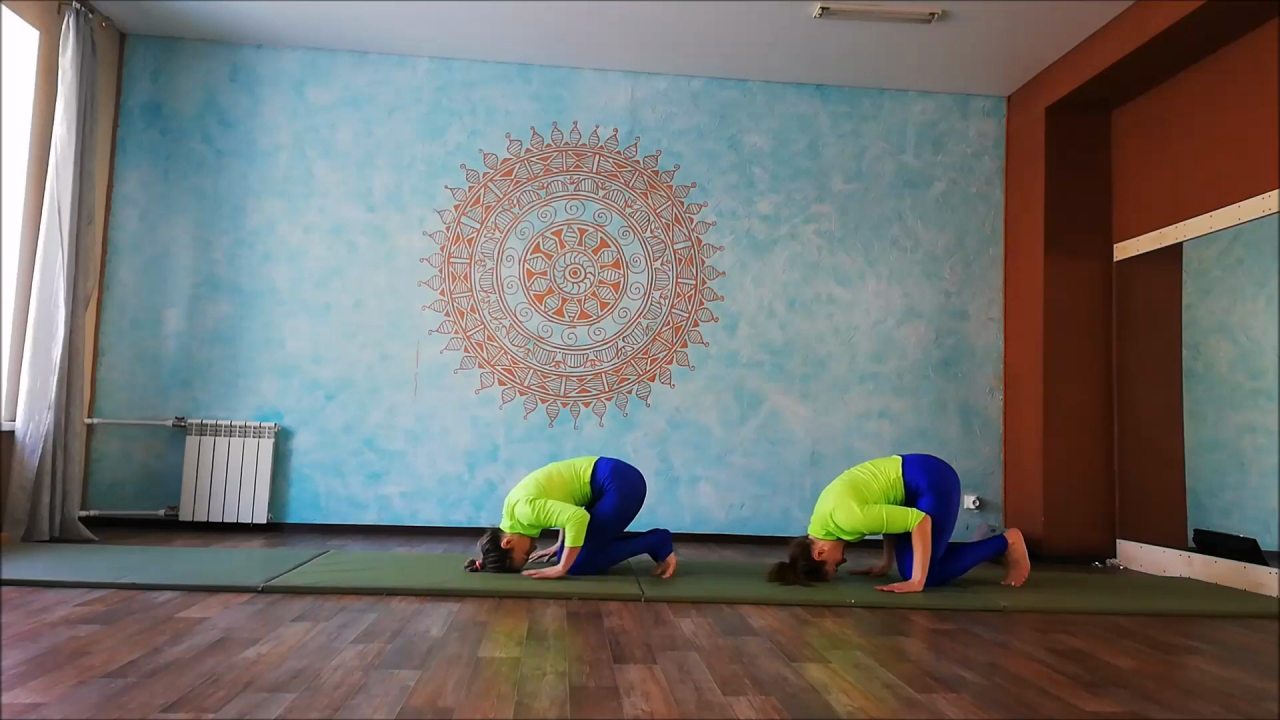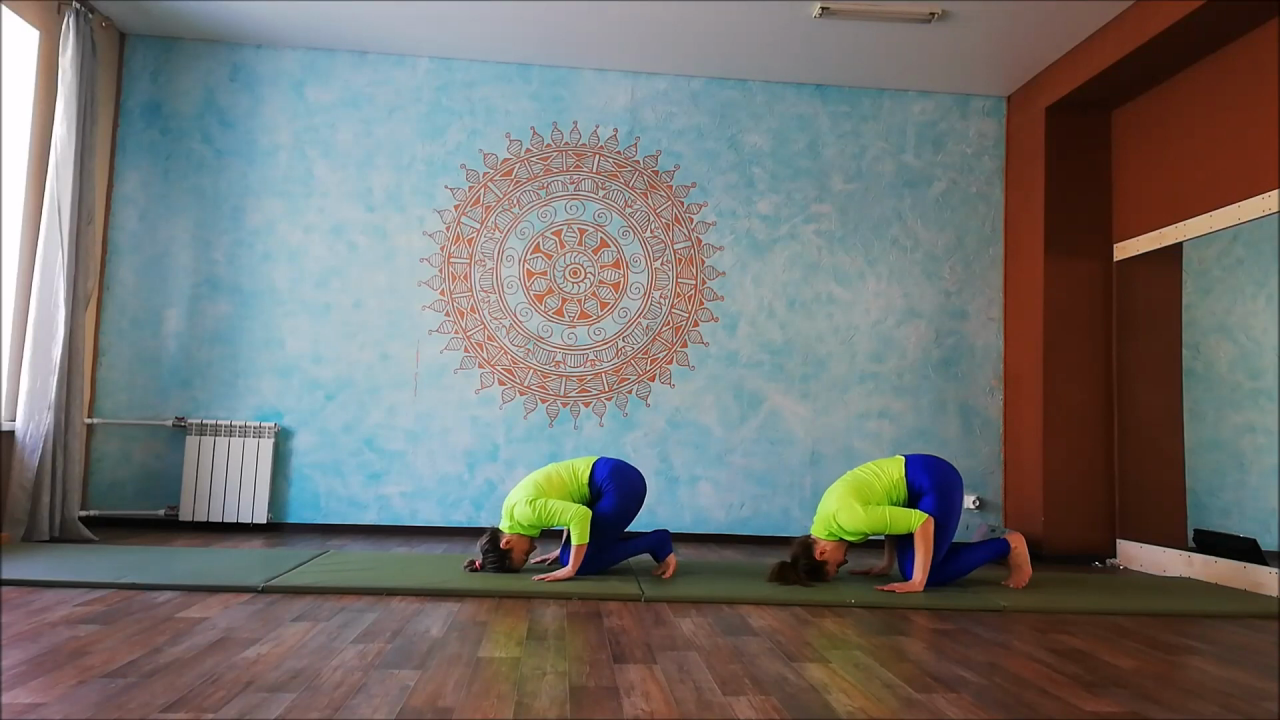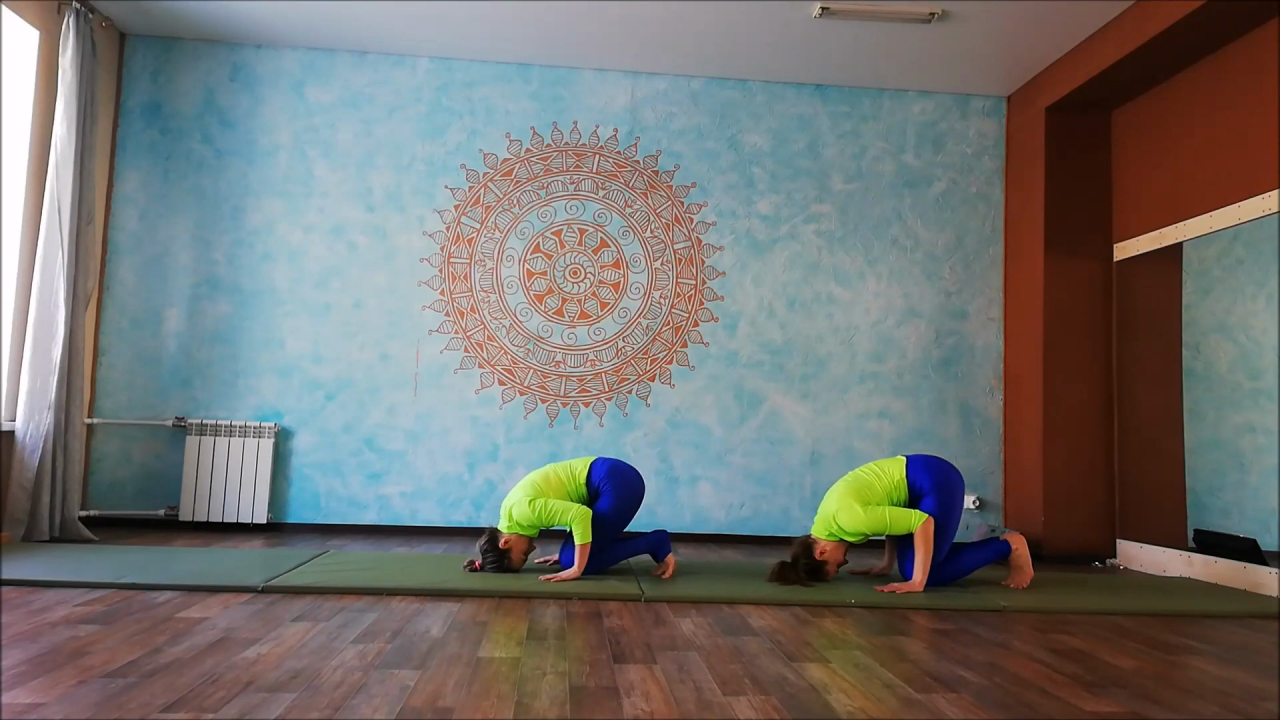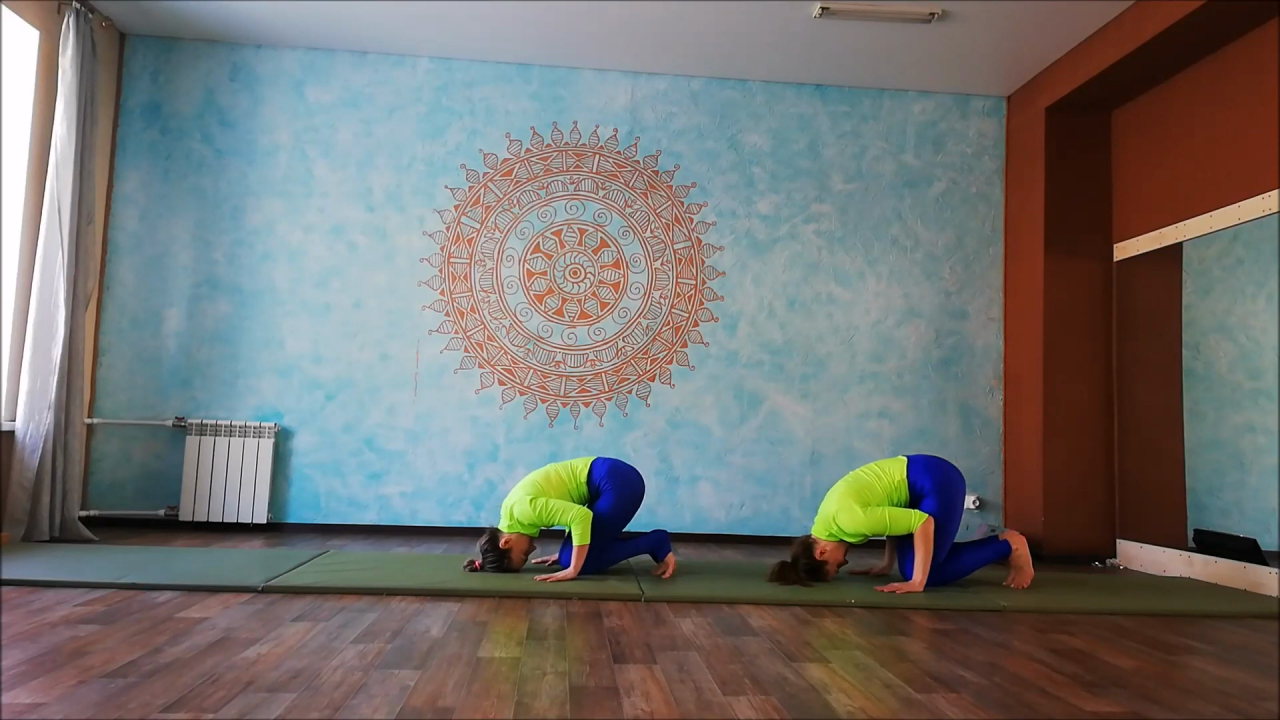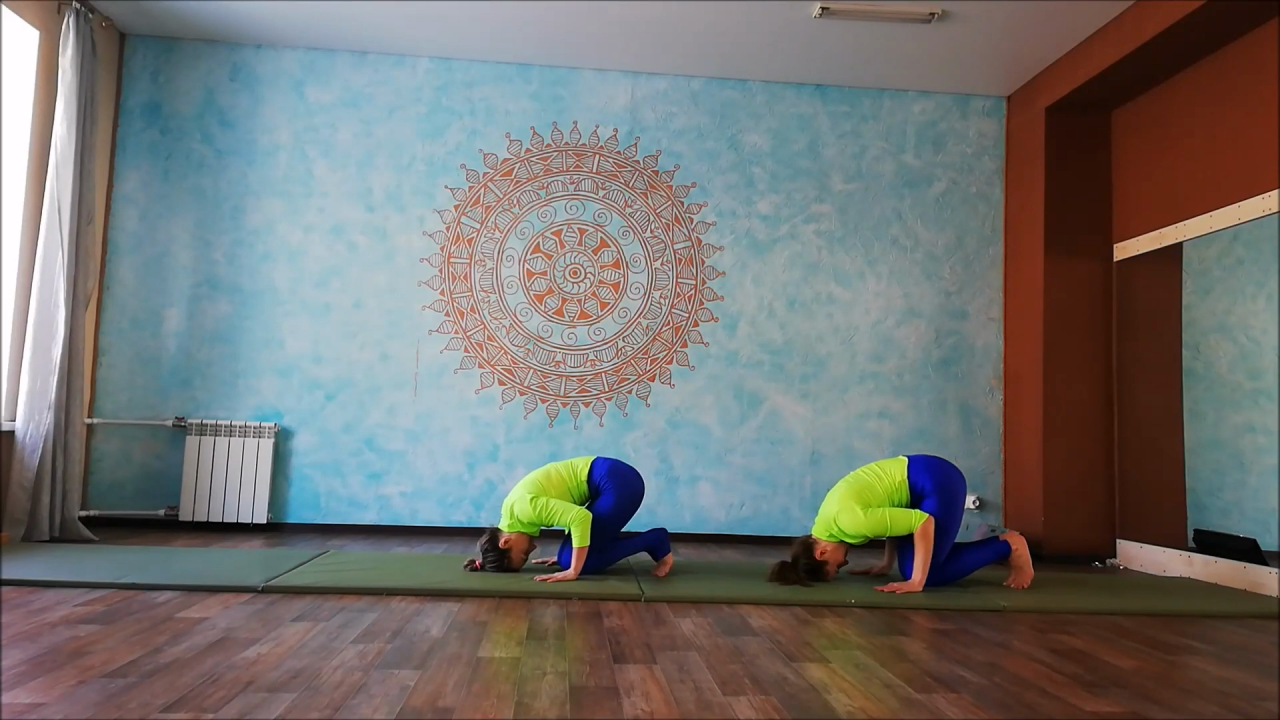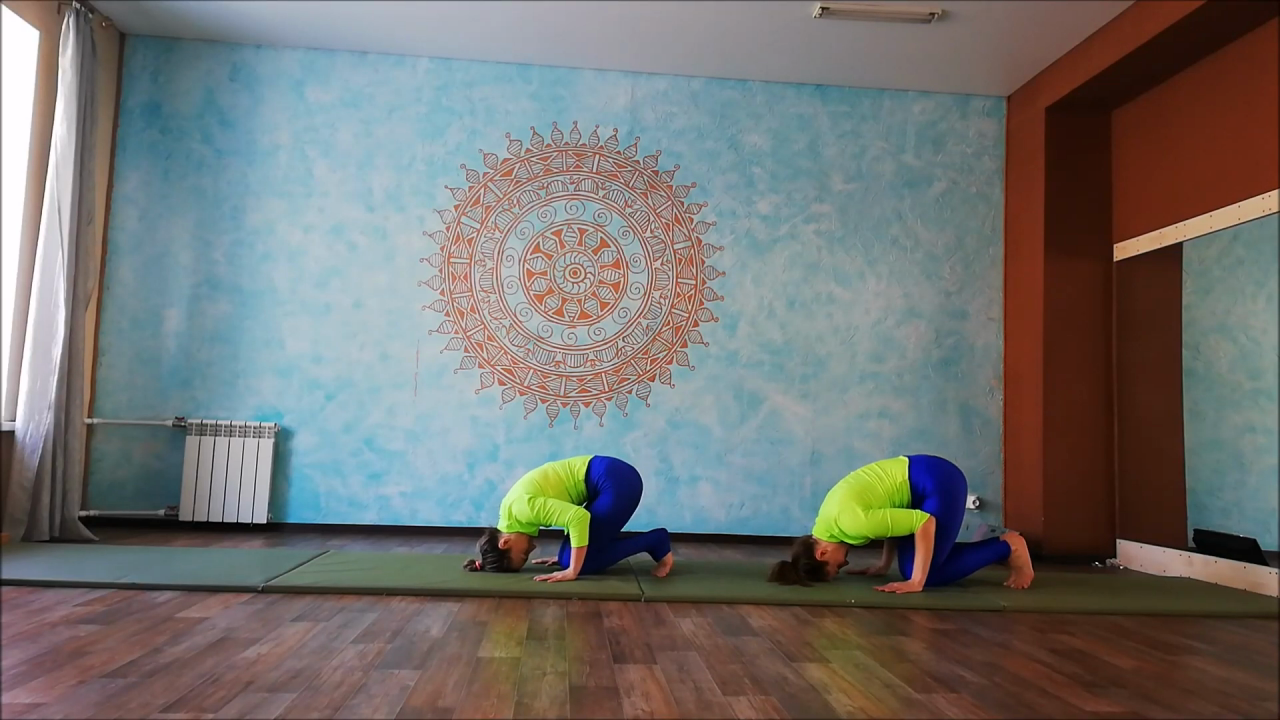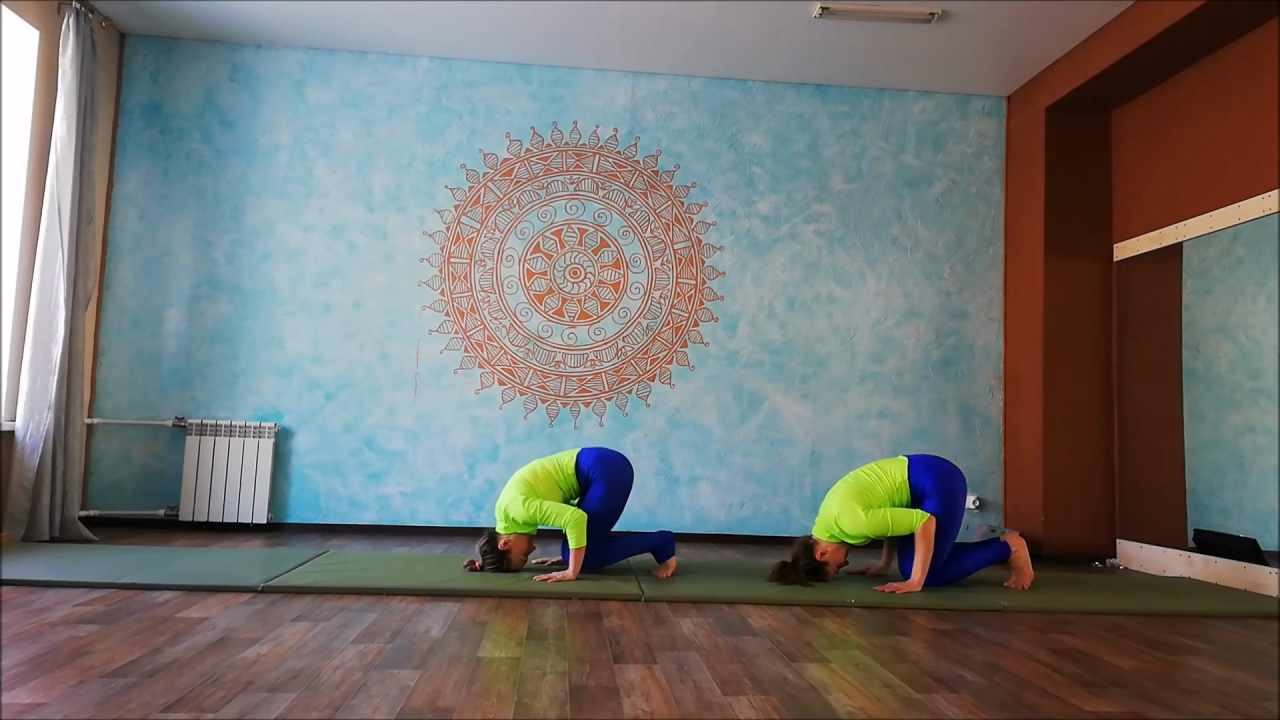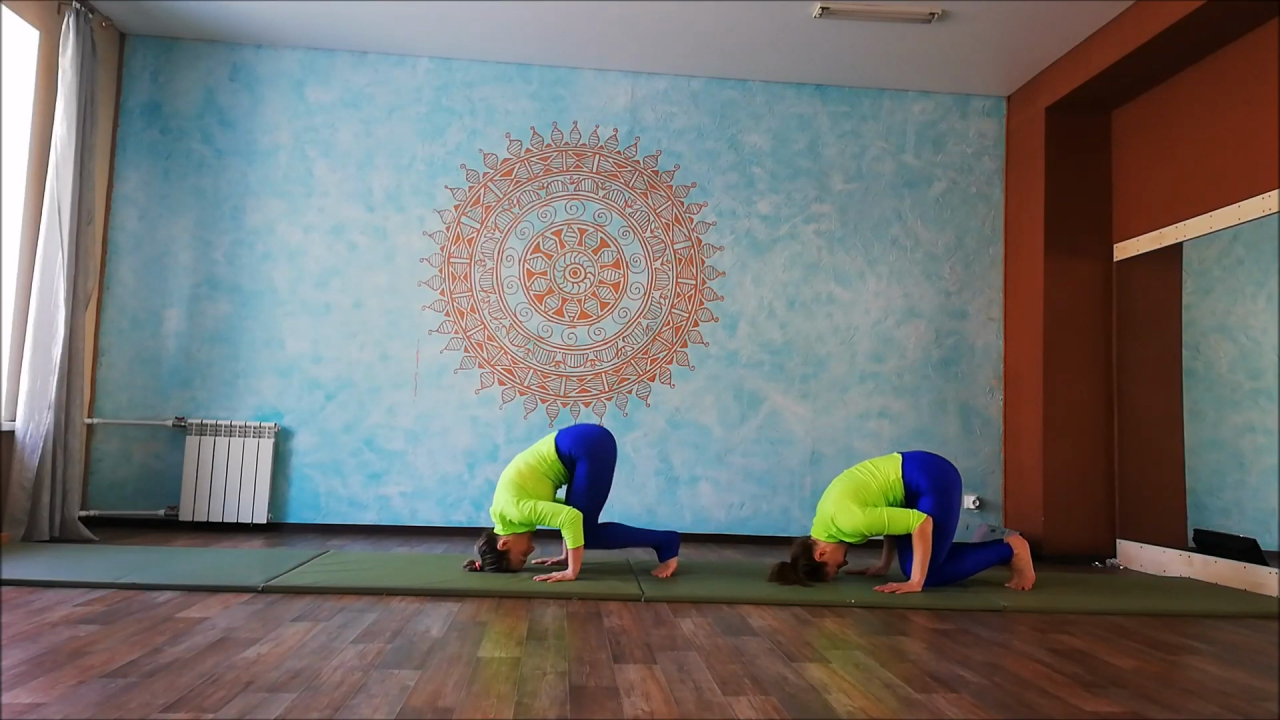
dt=0.2s
person 1, frame 1
left shoulder: (844, 516)
right shoulder: (824, 518)
left elbow: (919, 520)
left wrist: (917, 582)
right wrist: (886, 563)
left hip: (932, 481)
right hip: (913, 479)
left knee: (928, 575)
right knee: (911, 568)
left ankle: (1006, 542)
right ankle: (999, 545)
person 1, frame 2
left shoulder: (847, 517)
right shoulder: (826, 520)
left elbow: (923, 522)
left wrist: (918, 582)
right wrist: (887, 564)
left hip: (935, 482)
right hip: (917, 480)
left knee: (928, 575)
right knee: (911, 569)
left ankle: (1008, 546)
right ankle: (1001, 547)
person 1, frame 3
left shoulder: (847, 517)
right shoulder: (827, 520)
left elbow: (922, 522)
left wrist: (918, 583)
right wrist: (887, 563)
left hip: (936, 482)
right hip: (917, 480)
left knee: (927, 575)
right knee: (911, 568)
left ankle: (1008, 547)
right ankle: (1001, 545)
person 1, frame 4
left shoulder: (846, 519)
right shoulder: (830, 516)
left elbow: (923, 522)
left wrist: (918, 582)
right wrist: (887, 563)
left hip: (937, 482)
right hip: (920, 479)
left knee: (928, 575)
right knee: (911, 568)
left ankle: (1009, 546)
right ankle: (1001, 541)
person 1, frame 5
left shoulder: (848, 520)
right shoulder: (830, 518)
left elbow: (923, 522)
left wrist: (917, 582)
right wrist: (887, 563)
left hip: (938, 483)
right hip: (922, 479)
left knee: (928, 574)
right knee: (911, 568)
left ankle: (1008, 546)
right ankle: (1004, 544)
person 1, frame 6
left shoulder: (849, 522)
right shoulder: (830, 518)
left elbow: (925, 522)
left wrist: (917, 582)
right wrist: (884, 564)
left hip: (939, 484)
right hip: (921, 480)
left knee: (927, 575)
right knee: (910, 569)
left ankle: (1008, 547)
right ankle: (1004, 545)
person 1, frame 7
left shoulder: (849, 521)
right shoulder: (831, 519)
left elbow: (925, 521)
left wrist: (916, 582)
right wrist: (884, 565)
left hip: (938, 483)
right hip: (921, 479)
left knee: (928, 575)
right knee: (911, 569)
left ankle: (1008, 548)
right ankle: (1004, 545)
person 1, frame 8
left shoulder: (843, 519)
right shoulder: (829, 517)
left elbow: (921, 522)
left wrist: (916, 582)
right wrist: (883, 565)
left hip: (932, 480)
right hip: (917, 478)
left knee: (928, 576)
right knee: (914, 567)
left ankle: (1011, 549)
right ankle: (1006, 547)
person 2, frame 1
left shoulder: (522, 508)
right shoulder: (517, 507)
left elbow: (576, 518)
left wrist: (562, 567)
right wrist: (559, 546)
left hip: (620, 484)
right hip: (615, 480)
left knee: (580, 563)
right knee: (570, 554)
left ankle: (657, 543)
right ankle: (653, 540)
person 2, frame 2
left shoulder: (522, 510)
right shoulder: (518, 507)
left elbow: (579, 515)
left wrist: (571, 568)
right wrist: (563, 550)
left hip: (619, 485)
right hip: (615, 479)
left knee: (582, 562)
right knee: (572, 555)
left ankle: (657, 544)
right ankle: (654, 542)
person 2, frame 3
left shoulder: (520, 511)
right shoulder: (518, 508)
left elbow: (580, 514)
left wrist: (577, 568)
right wrist: (566, 554)
left hip: (616, 484)
right hip: (614, 479)
left knee: (572, 561)
right knee: (572, 557)
left ankle: (655, 544)
right ankle: (654, 542)
person 2, frame 4
left shoulder: (521, 509)
right shoulder: (517, 507)
left elbow: (581, 516)
left wrist: (573, 569)
right wrist: (564, 555)
left hip: (618, 483)
right hip: (614, 479)
left knee: (583, 562)
right knee: (571, 556)
left ankle: (656, 544)
right ankle: (654, 543)
person 2, frame 5
left shoulder: (521, 508)
right shoulder: (519, 507)
left elbow: (581, 517)
left wrist: (573, 571)
right wrist: (565, 556)
left hip: (618, 484)
right hip: (614, 480)
left knee: (577, 561)
right knee: (569, 557)
left ankle: (655, 542)
right ankle: (653, 541)
person 2, frame 6
left shoulder: (520, 508)
right shoulder: (517, 507)
left elbow: (578, 517)
left wrist: (572, 571)
right wrist: (566, 557)
left hip: (616, 483)
right hip: (612, 479)
left knee: (582, 563)
right knee: (571, 557)
left ankle: (655, 542)
right ankle: (653, 542)
person 2, frame 7
left shoulder: (515, 508)
right shoulder: (512, 507)
left elbow: (575, 517)
right elbow: (571, 515)
left wrist: (572, 571)
right wrist: (568, 556)
left hip: (606, 473)
right hip: (605, 468)
left knee: (584, 559)
right knee: (576, 553)
left ankle: (660, 543)
person 2, frame 8
left shoulder: (510, 510)
right shoulder: (507, 507)
left elbow: (571, 517)
right elbow: (568, 515)
left wrist: (572, 571)
right wrist: (566, 556)
left hip: (587, 449)
right hip: (586, 445)
left knee: (585, 534)
right knee: (580, 531)
left ankle: (665, 543)
